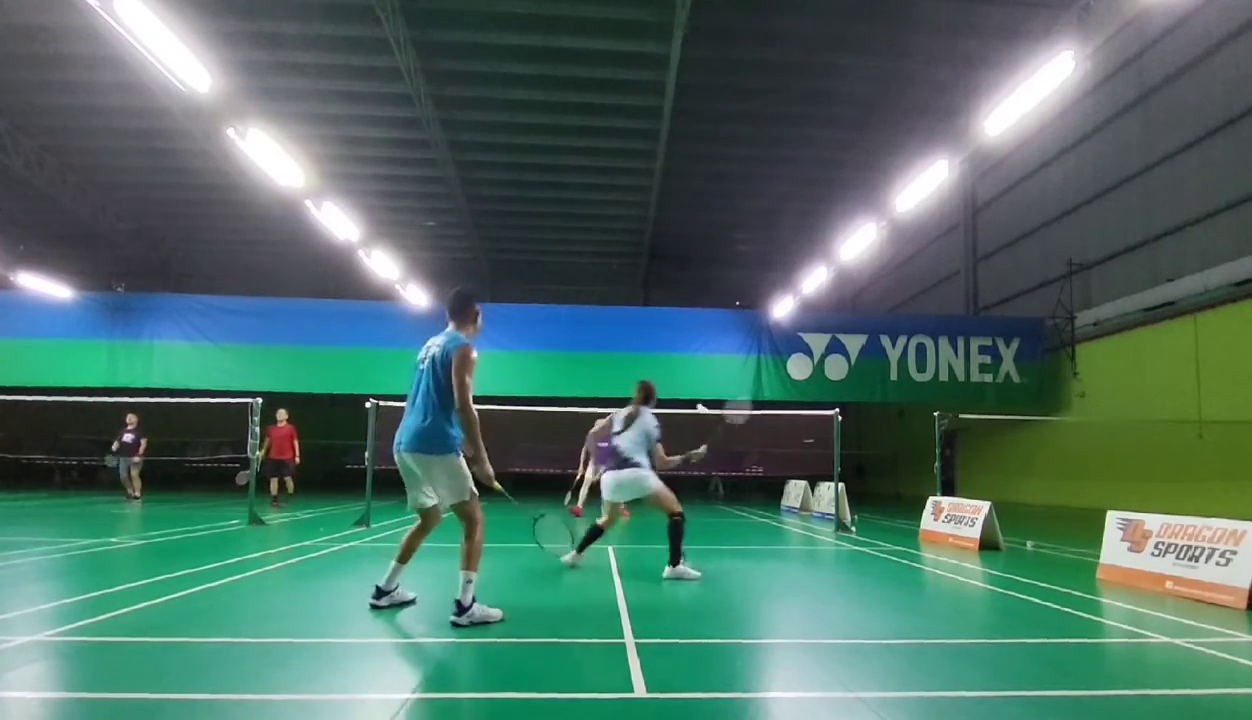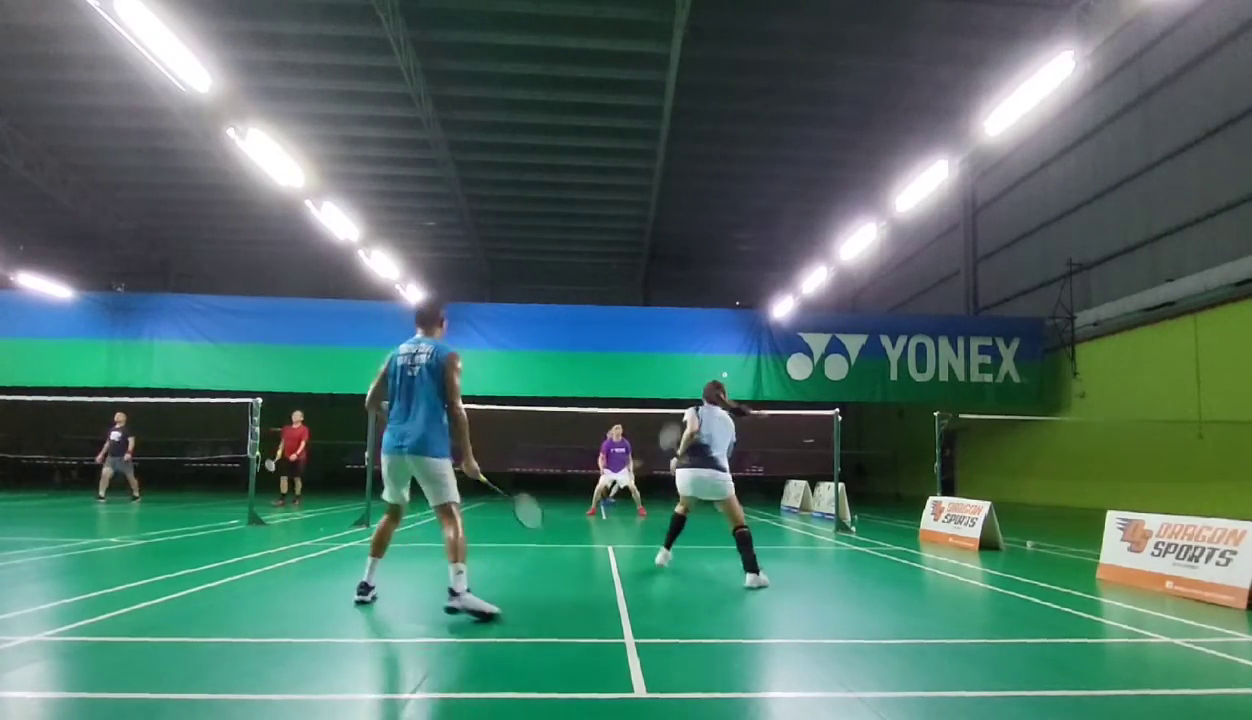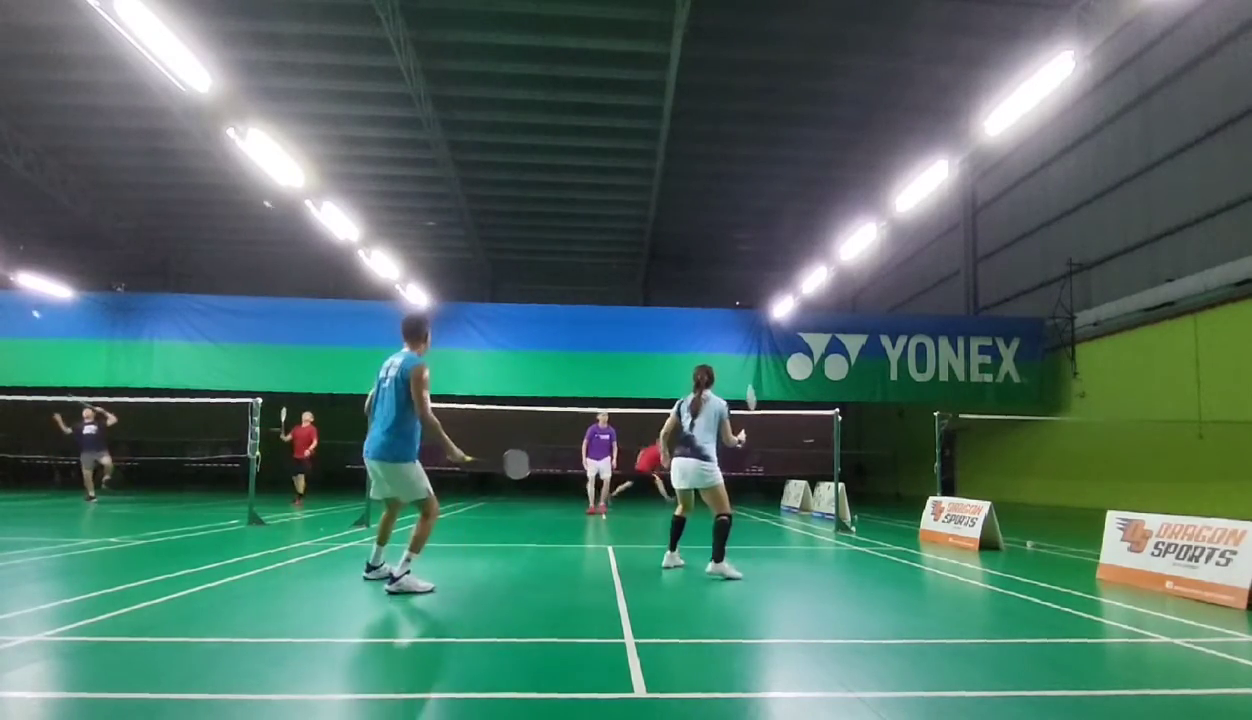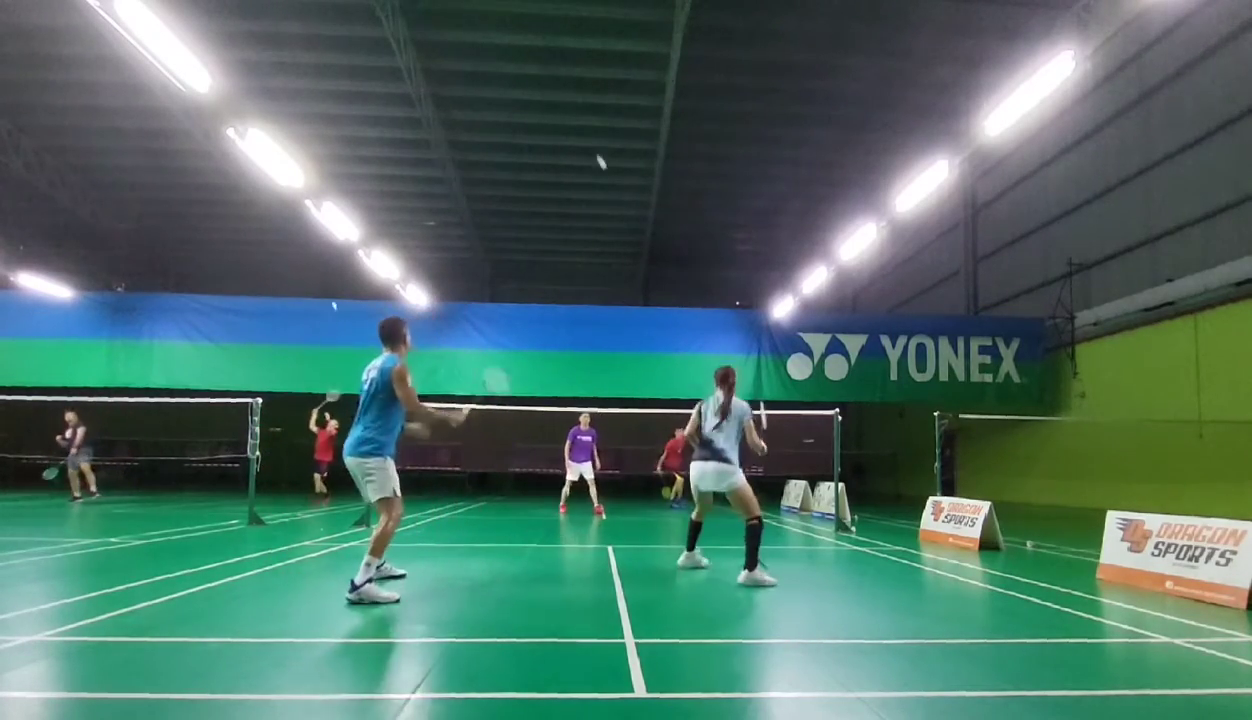
dt=0.5s
person 1, frame 1
left shoulder: (429, 345)
right shoulder: (463, 348)
right elbow: (464, 406)
left wrist: (457, 438)
right wrist: (482, 459)
left hip: (406, 444)
right hip: (435, 448)
left knee: (429, 520)
right knee: (474, 520)
left ankle: (385, 589)
right ankle: (465, 605)
person 1, frame 2
left shoulder: (396, 354)
right shoulder: (447, 356)
left elbow: (372, 402)
right elbow: (455, 408)
right wrist: (468, 456)
left hip: (394, 445)
right hip: (429, 448)
left knee: (392, 513)
right knee: (452, 519)
left ankle: (367, 584)
right ankle: (458, 591)
person 1, frame 3
left shoulder: (389, 364)
right shoulder: (417, 367)
left elbow: (369, 407)
right elbow: (424, 415)
right wrist: (450, 448)
left hip: (373, 450)
right hip: (397, 453)
left knee: (394, 507)
right knee: (430, 511)
left ankle: (375, 565)
right ankle: (401, 575)
person 1, frame 4
left shoulder: (375, 366)
right shoulder: (397, 367)
right elbow: (413, 407)
left wrist: (406, 425)
right wrist: (448, 416)
left hip: (357, 449)
right hip: (372, 452)
left knee: (394, 507)
right knee: (391, 514)
left ankle: (377, 564)
right ankle: (362, 584)
person 2, frame 1
left shoulder: (619, 415)
right shoulder: (651, 423)
left elbow: (595, 435)
right elbow: (660, 463)
right wrist: (689, 456)
left hip: (611, 476)
right hip: (636, 475)
left knee: (608, 519)
right knee: (676, 513)
left ankle: (575, 555)
right ankle: (674, 566)
person 2, frame 2
left shoulder: (696, 411)
right shoulder: (729, 422)
left elbow: (692, 431)
left wrist: (679, 455)
left hip: (689, 471)
right hip: (717, 475)
left knee: (683, 507)
right knee: (739, 524)
left ankle: (665, 553)
right ankle: (753, 573)
person 2, frame 3
left shoulder: (682, 403)
right shoulder: (720, 404)
left elbow: (665, 433)
right elbow: (729, 441)
left wrist: (664, 453)
right wrist: (740, 439)
left hip: (679, 461)
right hip: (704, 463)
left knee: (683, 507)
right knee: (724, 513)
left ankle: (671, 555)
right ankle: (717, 562)
person 2, frame 4
left shoulder: (702, 405)
right shoulder: (742, 407)
left elbow: (689, 435)
right elbow: (755, 443)
right wrist: (762, 448)
left hip: (699, 466)
right hip: (724, 467)
left knee: (700, 511)
right knee: (754, 516)
left ankle: (689, 555)
right ankle: (750, 570)
